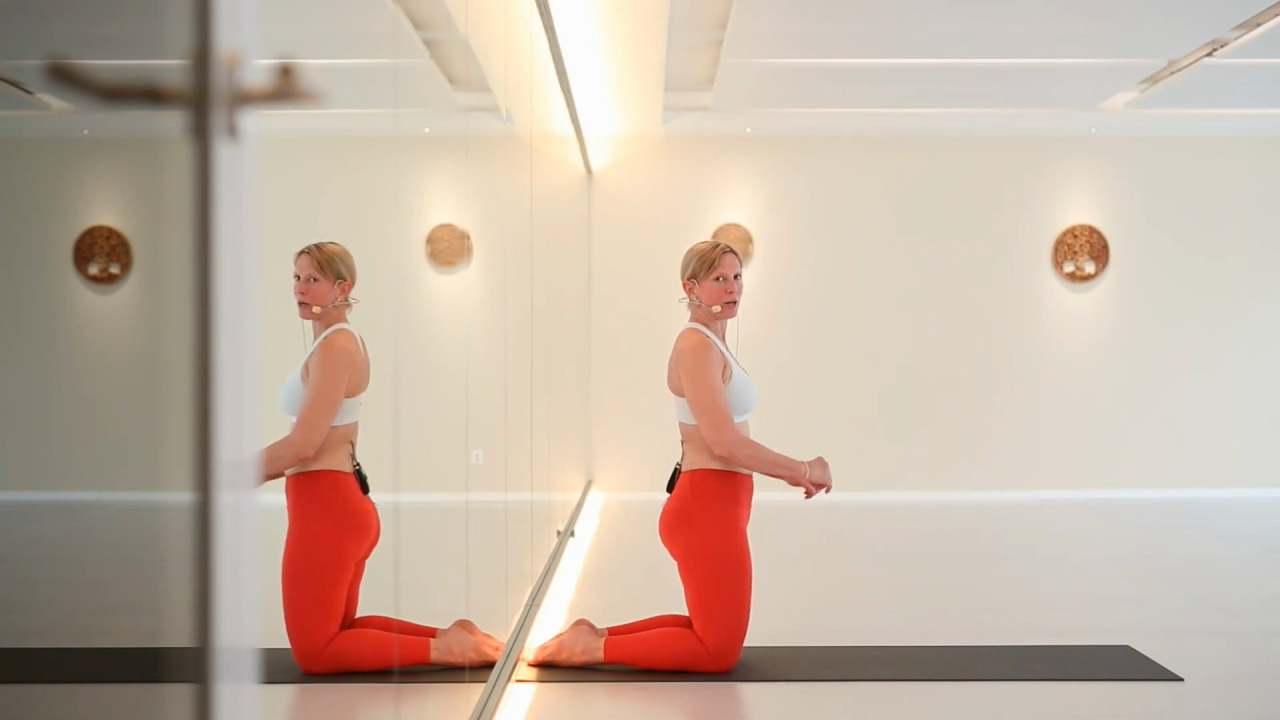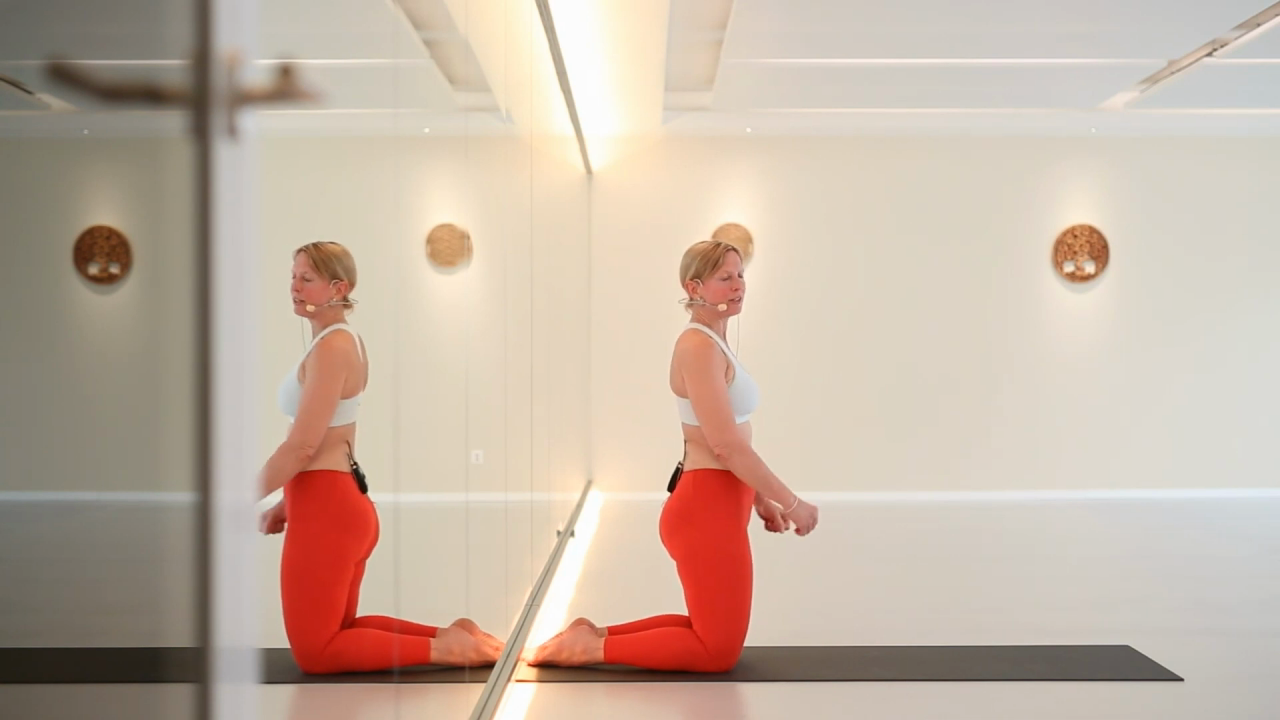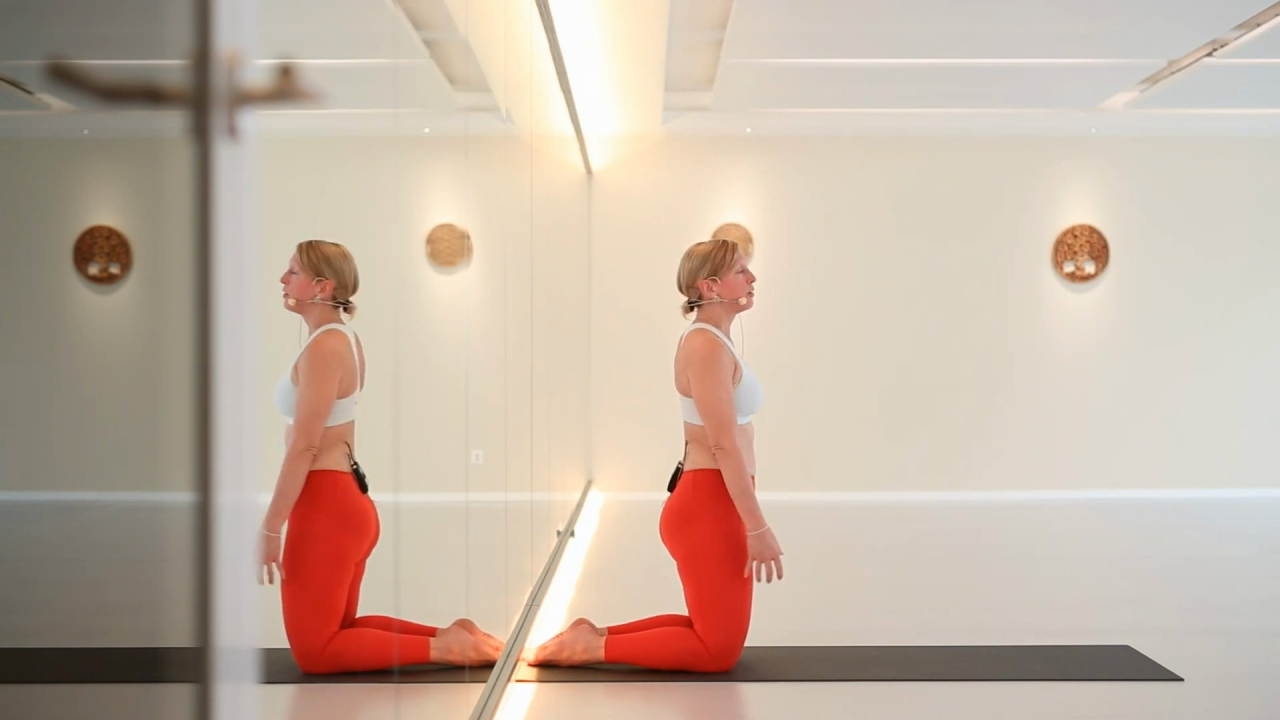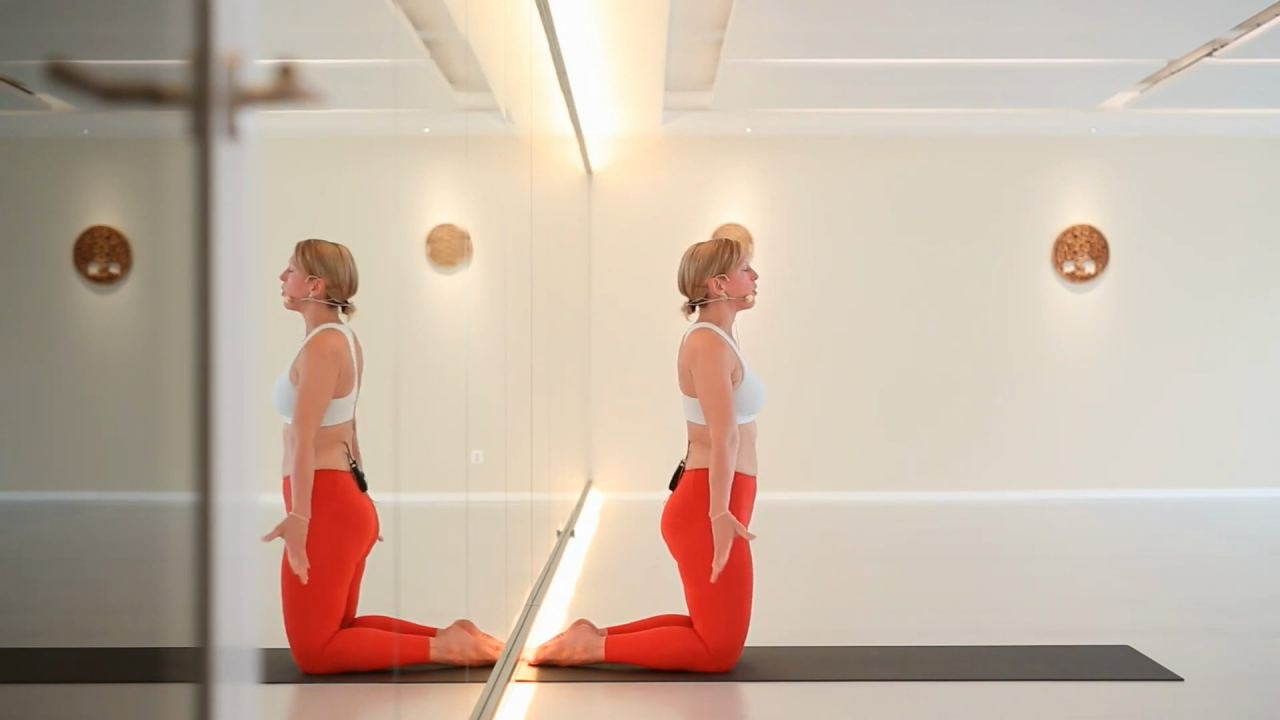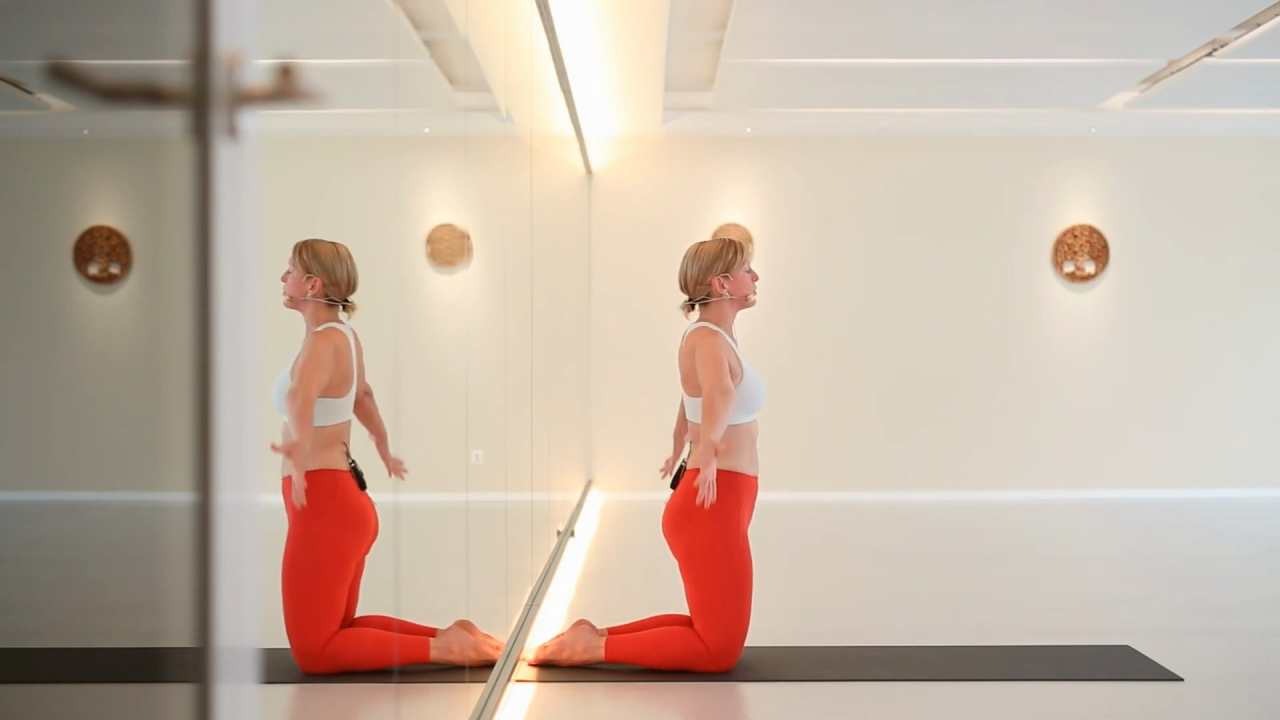
dt=0.2s
person 1, frame 1
left shoulder: (333, 347)
right shoulder: (345, 342)
left elbow: (303, 444)
right wrist: (260, 469)
left hip: (326, 508)
right hip: (344, 504)
left knee: (315, 651)
right knee: (336, 629)
left ankle: (442, 650)
right ankle: (446, 635)
person 1, frame 2
left shoulder: (329, 349)
right shoulder: (345, 342)
left elbow: (303, 445)
right wrist: (287, 503)
left hip: (326, 509)
right hip: (343, 503)
left knee: (315, 651)
right knee: (336, 629)
left ankle: (443, 649)
right ankle: (447, 634)
person 1, frame 3
left shoulder: (322, 348)
right shoulder: (343, 340)
left elbow: (304, 445)
left wrist: (271, 527)
left hip: (325, 509)
right hip: (346, 503)
left knee: (315, 651)
right knee: (336, 629)
left ankle: (442, 648)
right ankle: (447, 635)
person 1, frame 4
left shoulder: (320, 347)
right shoulder: (343, 339)
left elbow: (306, 436)
left wrist: (298, 515)
left hip: (325, 506)
right hip: (346, 502)
left knee: (315, 651)
right knee: (335, 630)
left ankle: (441, 649)
right ankle: (446, 635)
person 1, frame 5
left shoulder: (323, 343)
right shoulder: (344, 337)
left elbow: (301, 395)
right elbow: (364, 398)
left wrist: (297, 442)
right wrist: (384, 448)
left hip: (324, 505)
right hip: (345, 500)
left knee: (315, 650)
right knee: (334, 629)
left ankle: (440, 648)
right ankle: (447, 636)
person 2, frame 1
left shoulder: (709, 344)
right shoulder: (697, 347)
right elbow: (726, 444)
left wrist: (792, 471)
right wrist: (801, 469)
left hip: (710, 507)
right hip: (707, 510)
left knee: (711, 634)
right knee: (718, 651)
left ankle: (597, 634)
right ankle: (593, 649)
person 2, frame 2
left shoulder: (709, 344)
right shoulder: (699, 347)
right elbow: (726, 445)
left wrist: (763, 500)
right wrist: (791, 503)
left hip: (710, 508)
right hip: (708, 512)
left knee: (713, 633)
right knee: (719, 651)
left ankle: (595, 634)
right ankle: (594, 649)
person 2, frame 3
left shoulder: (709, 341)
right shoulder: (708, 347)
right elbow: (725, 446)
left wrist: (743, 517)
right wrist: (759, 529)
left hip: (709, 506)
right hip: (707, 511)
left knee: (711, 632)
right knee: (719, 651)
left ankle: (596, 634)
right ankle: (595, 648)
person 2, frame 4
left shoulder: (710, 339)
right shoulder: (710, 344)
right elbow: (721, 435)
right wrist: (720, 511)
left hip: (705, 504)
right hip: (705, 510)
left knee: (712, 633)
right knee: (718, 650)
left ankle: (597, 634)
right ankle: (594, 648)
person 2, frame 5
left shoulder: (710, 338)
right shoulder: (708, 341)
right elbow: (720, 395)
left wrist: (678, 447)
right wrist: (708, 444)
left hip: (705, 505)
right hip: (709, 510)
left knee: (712, 632)
right knee: (718, 650)
left ankle: (597, 635)
right ankle: (595, 648)
